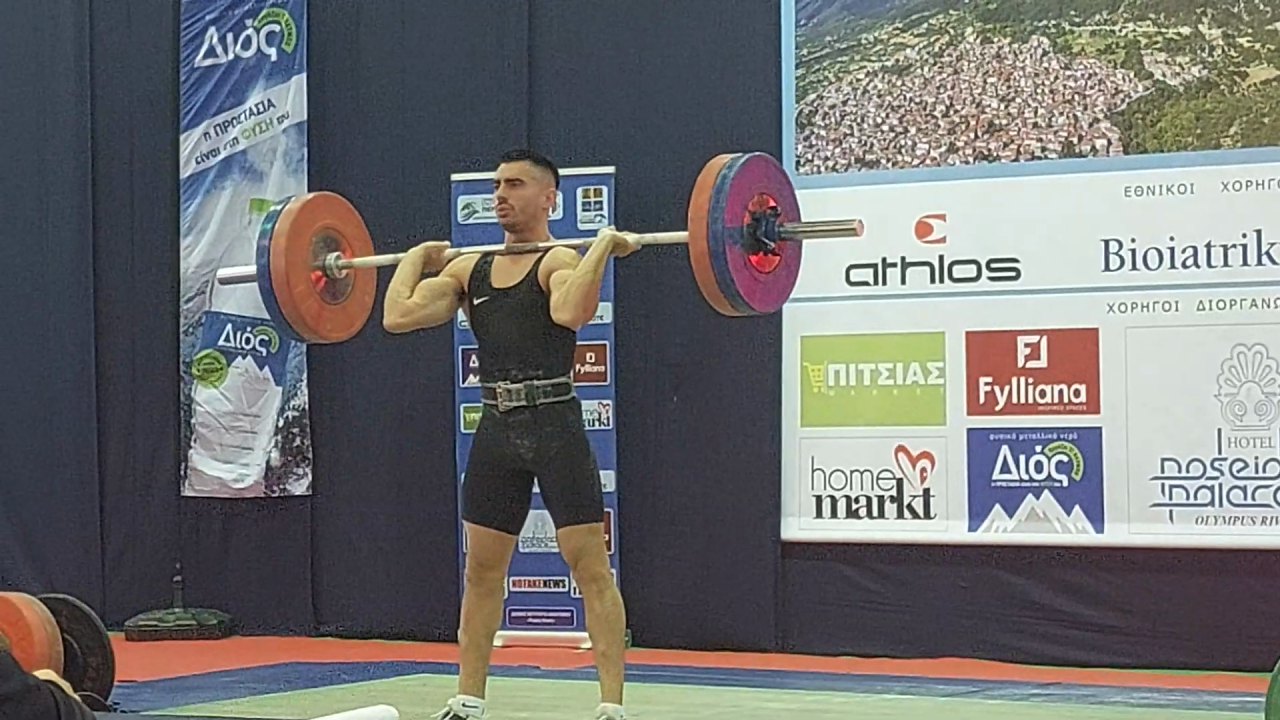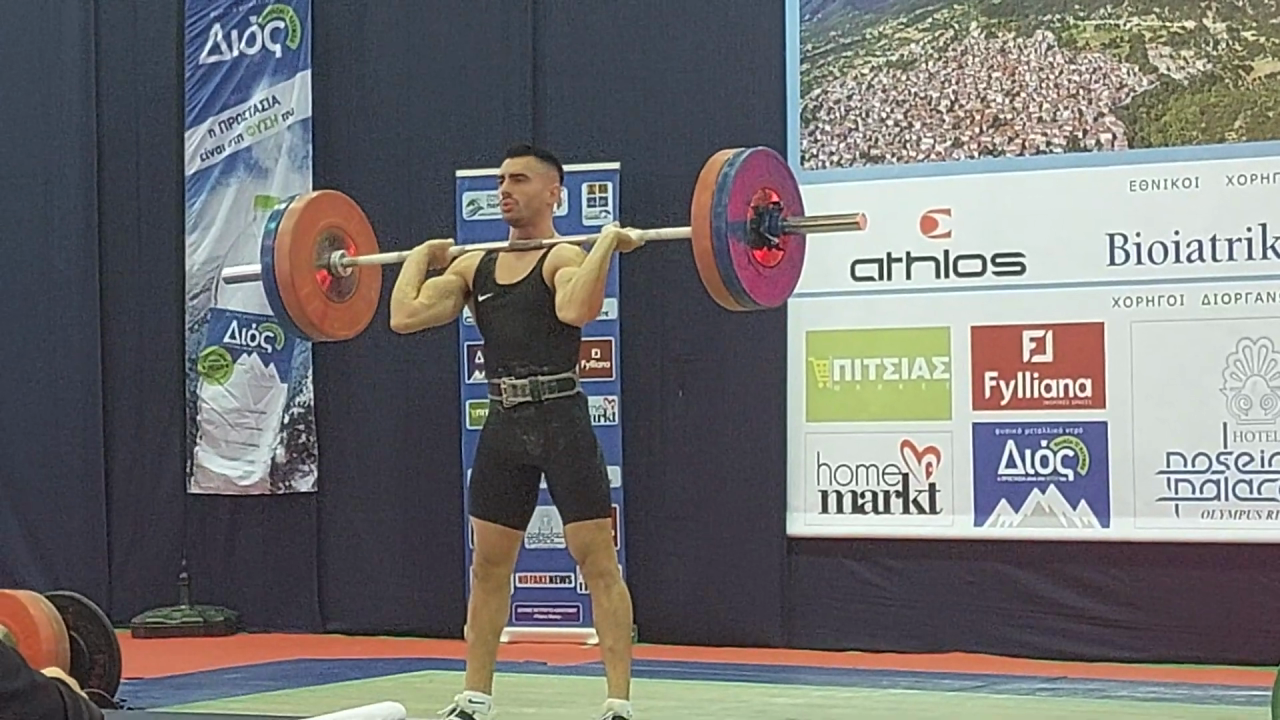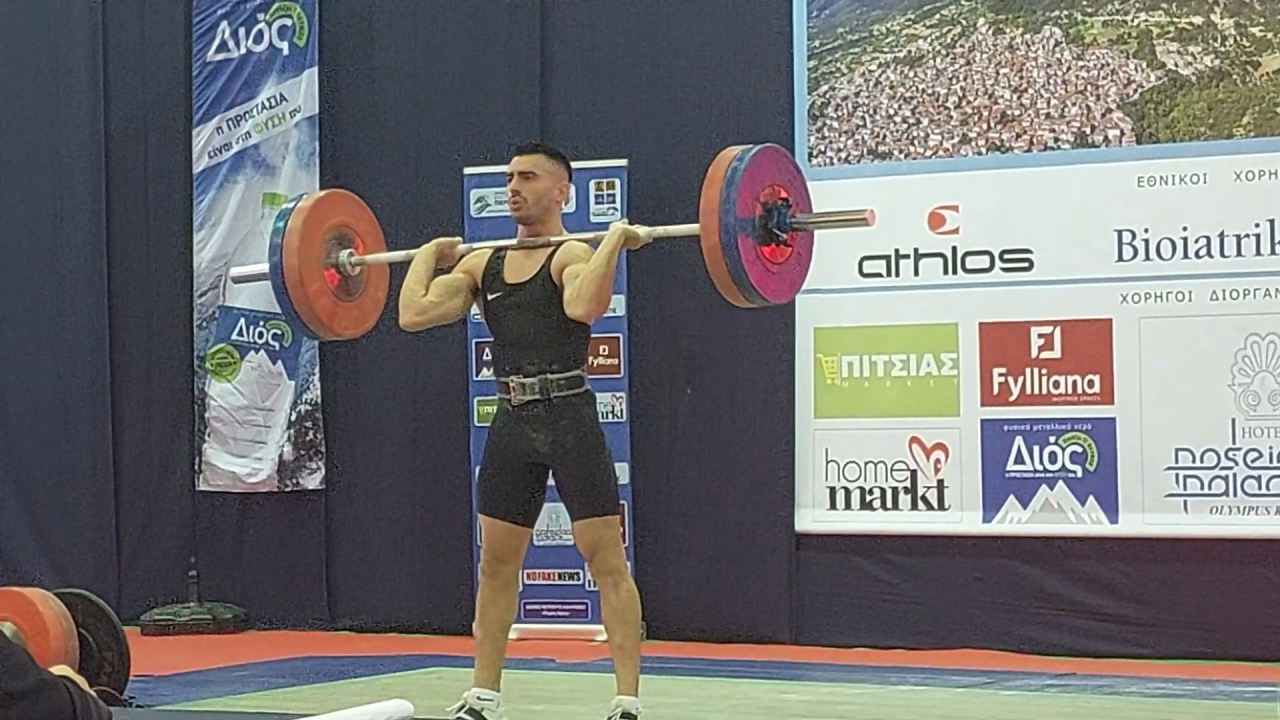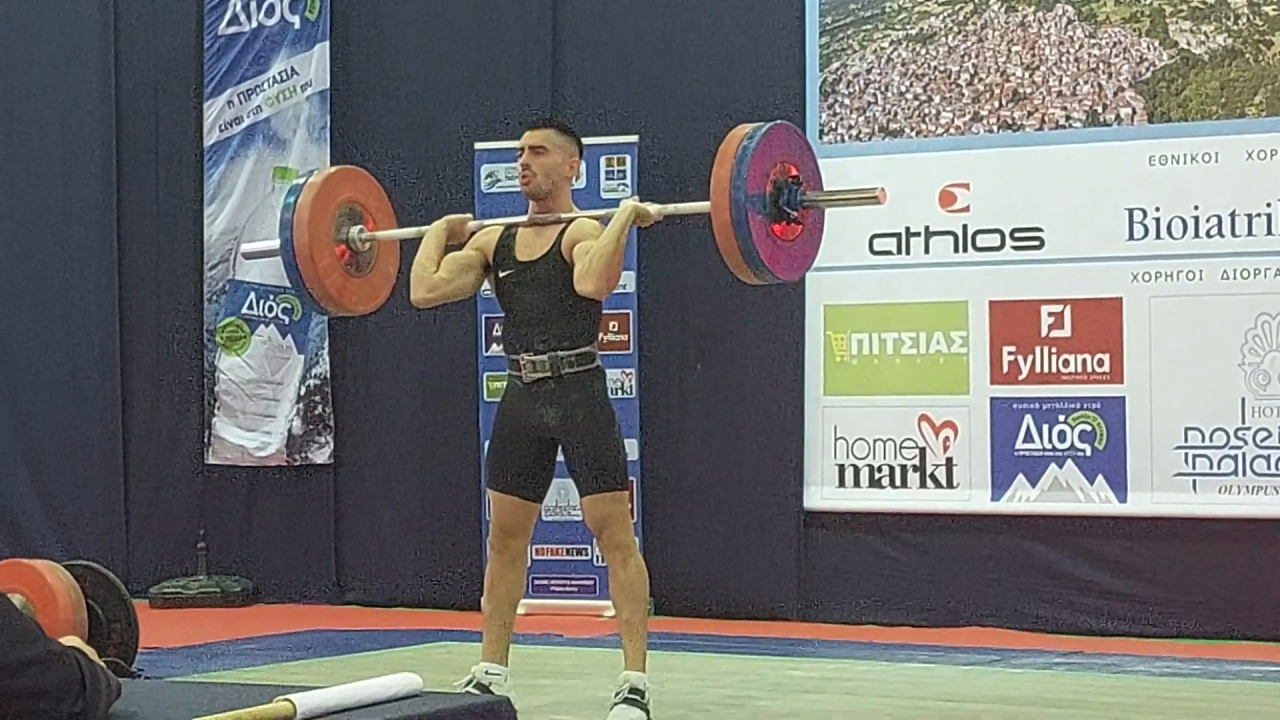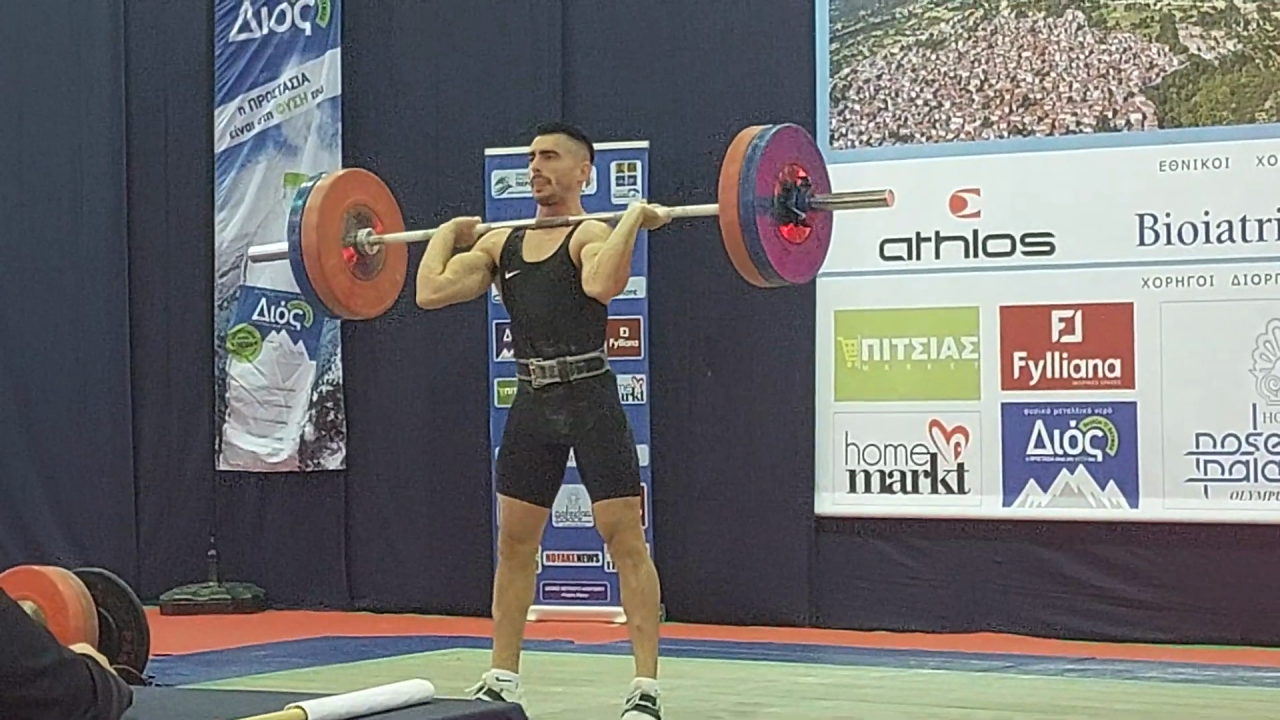
dt=1s
person 1, frame 1
left shoulder: (561, 261)
right shoulder: (468, 268)
left elbow: (568, 312)
right elbow: (398, 316)
left wrist: (603, 244)
right wrist: (415, 258)
left hip: (553, 422)
right hip: (496, 428)
left knee: (590, 568)
right knee: (480, 571)
person 1, frame 2
left shoulder: (567, 257)
right shoulder: (473, 266)
left elbow: (574, 311)
right elbow: (404, 317)
left wrist: (608, 241)
right wrist: (420, 256)
left hip: (559, 418)
right hip: (502, 424)
left knee: (598, 563)
right knee: (488, 566)
person 1, frame 3
left shoulder: (575, 255)
right shoulder: (481, 264)
left elbow: (582, 307)
right elbow: (413, 315)
left wrist: (616, 238)
right wrist: (428, 254)
left hip: (568, 417)
right hip: (511, 422)
left knee: (607, 561)
right knee: (496, 564)
person 1, frame 4
left shoulder: (586, 231)
right shoulder: (493, 240)
left elbow: (592, 284)
right elbow: (425, 291)
left wrist: (626, 216)
right wrist: (439, 231)
left hip: (578, 393)
right hip: (521, 398)
left knee: (614, 536)
right knee: (504, 539)
right ankle: (491, 671)
person 1, frame 5
left shoulder: (594, 234)
right shoulder: (500, 243)
left elbow: (600, 286)
right elbow: (431, 293)
left wrist: (635, 218)
right wrist: (445, 235)
left hip: (588, 397)
right hip: (532, 403)
left knee: (625, 542)
right knee: (514, 543)
